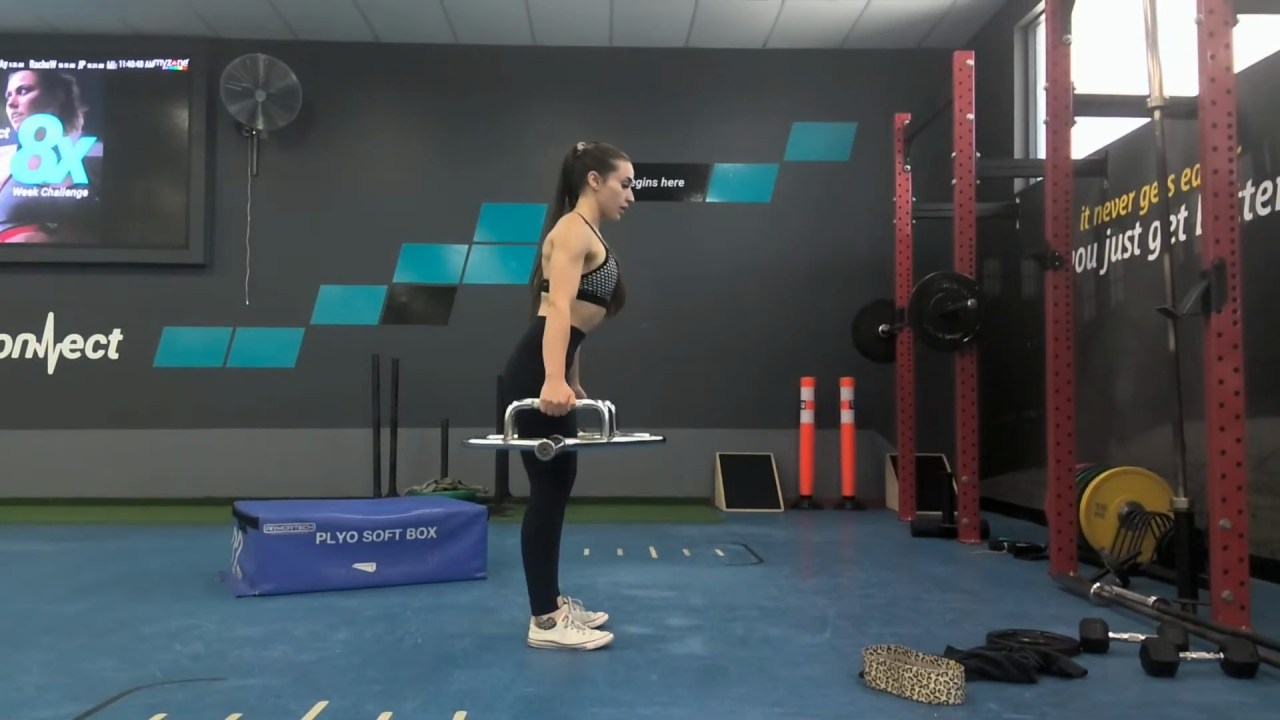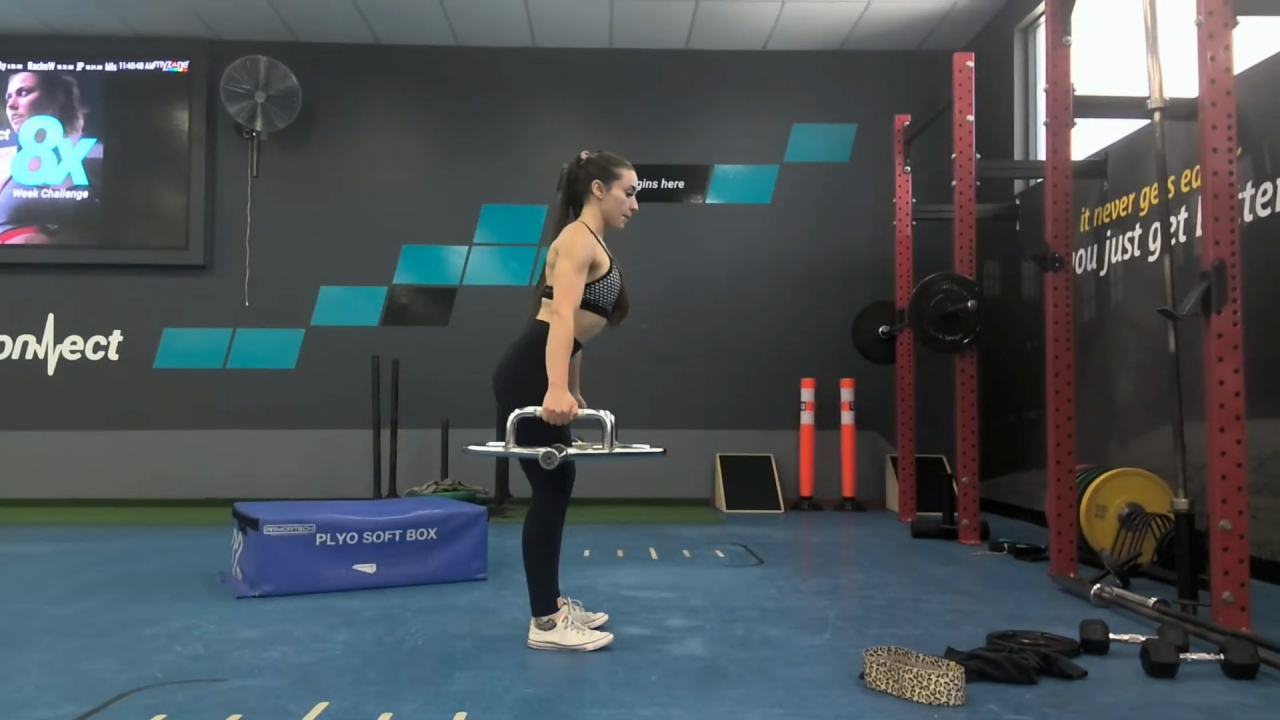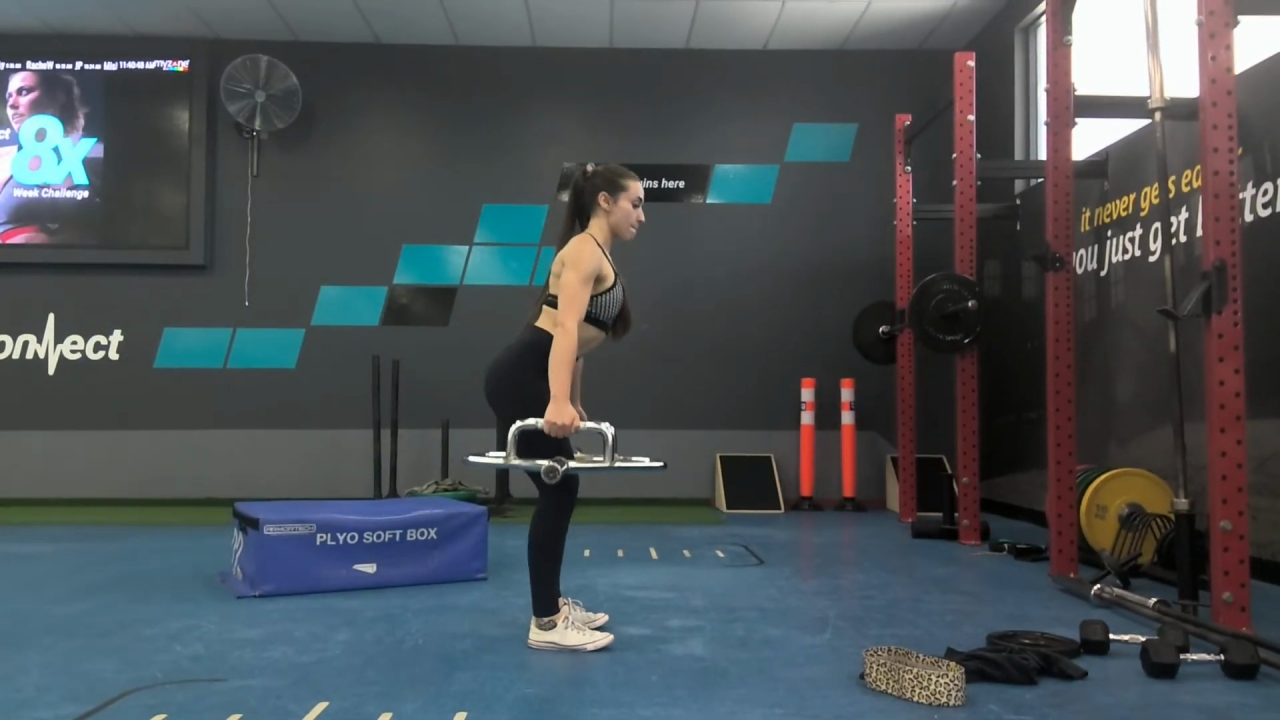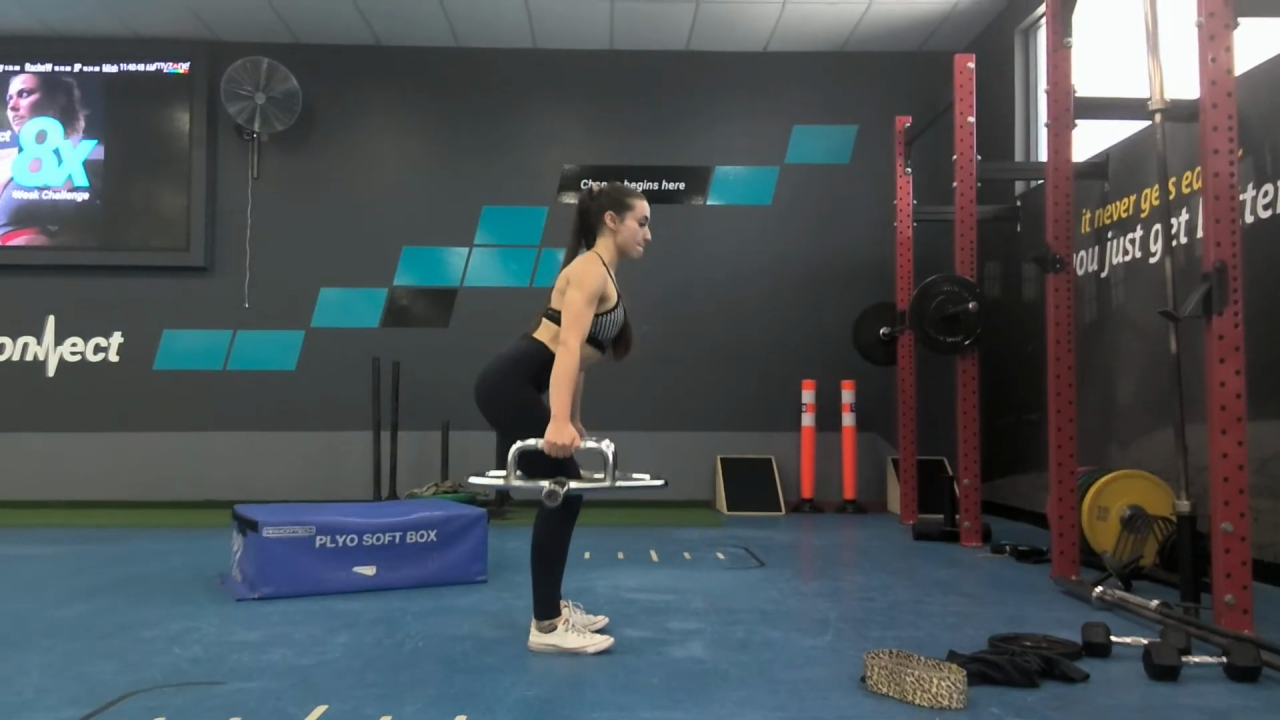
dt=0.2s
person 1, frame 1
left shoulder: (586, 233)
right shoulder: (573, 229)
right elbow: (558, 309)
left wrist: (572, 381)
right wrist: (554, 381)
left hip: (553, 369)
right hip: (539, 370)
left knee: (557, 486)
right knee: (548, 489)
left ankle: (552, 602)
right ankle: (545, 622)
person 1, frame 2
left shoulder: (590, 242)
right shoulder: (579, 239)
right elbow: (561, 317)
left wrist: (572, 391)
right wrist: (556, 390)
left hip: (540, 374)
right hip: (529, 375)
left knee: (557, 488)
right knee: (550, 491)
left ankle: (552, 603)
right ankle: (545, 623)
person 1, frame 3
left shoulder: (595, 254)
right shoulder: (586, 251)
left elbow: (576, 338)
right elbow: (565, 330)
left wrist: (573, 402)
right wrist: (558, 402)
left hip: (528, 377)
right hip: (520, 377)
left knee: (561, 489)
right knee: (557, 492)
left ankle: (552, 604)
right ankle: (546, 624)
person 1, frame 4
left shoulder: (600, 272)
right shoulder: (591, 270)
left elbow: (576, 353)
right elbow: (567, 348)
left wrist: (573, 420)
right wrist: (558, 423)
left hip: (516, 385)
right hip: (509, 385)
left knee: (564, 492)
right knee: (561, 495)
left ankle: (553, 607)
right ankle: (547, 626)
